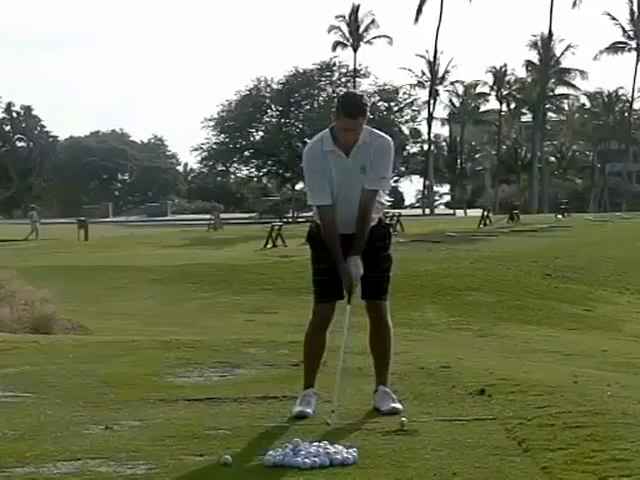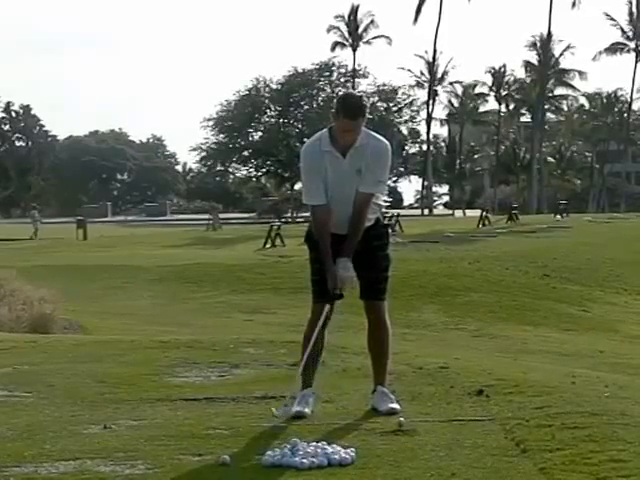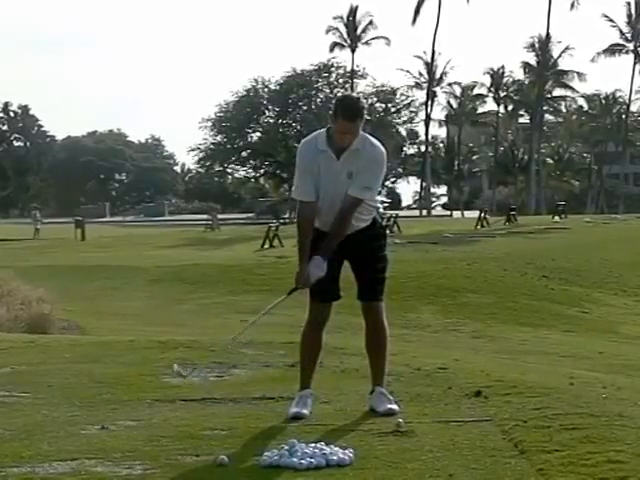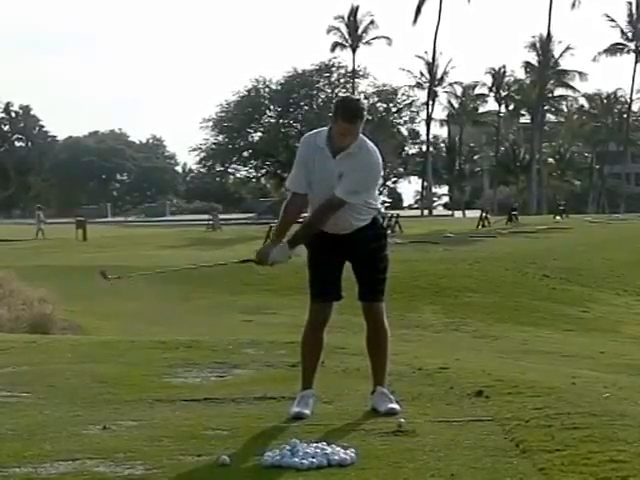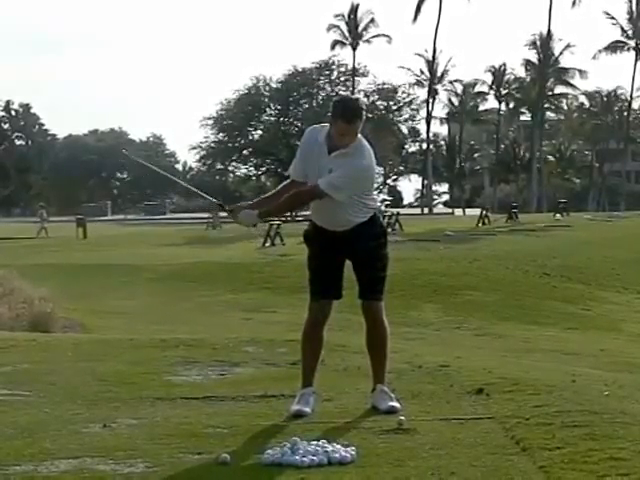
dt=1s
person 1, frame 1
left shoulder: (382, 145)
right shoulder: (314, 152)
left elbow: (367, 204)
right elbow: (326, 213)
left wrist: (356, 257)
right wrist: (341, 265)
left hip: (371, 232)
right hip: (328, 235)
left knee: (378, 310)
right knee: (322, 313)
left ankle: (382, 389)
right ankle: (308, 391)
person 1, frame 2
left shoulder: (379, 148)
right shoulder: (312, 151)
left elbow: (362, 207)
right elbow: (319, 212)
left wrist: (347, 259)
right wrist: (329, 265)
left hip: (368, 233)
right hip: (327, 234)
left knee: (377, 310)
right knee: (319, 312)
left ankle: (380, 390)
right ankle: (306, 390)
person 1, frame 3
left shoulder: (374, 153)
right shoulder: (308, 149)
left elbow: (349, 208)
right elbow: (306, 208)
left wrist: (323, 257)
right wrist: (304, 261)
left hip: (364, 233)
right hip: (321, 233)
left knee: (374, 312)
right knee: (317, 315)
left ankle: (378, 390)
right ankle: (304, 392)
person 1, frame 4
left shoulder: (369, 158)
right shoulder: (309, 144)
left elbow: (329, 208)
right elbow: (298, 198)
left wrist: (289, 246)
right wrist: (274, 241)
left hip: (365, 234)
right hip: (323, 236)
left knee: (375, 312)
right knee: (318, 315)
left ankle: (380, 390)
right ankle: (306, 392)
person 1, frame 5
left shoulder: (361, 162)
right shoulder: (312, 137)
left elbow: (306, 196)
right elbow: (295, 183)
left wrist: (258, 215)
right wrist: (253, 204)
left hip: (364, 233)
right hip: (324, 233)
left knee: (374, 310)
right knee: (317, 313)
left ankle: (379, 388)
right ankle: (306, 390)
